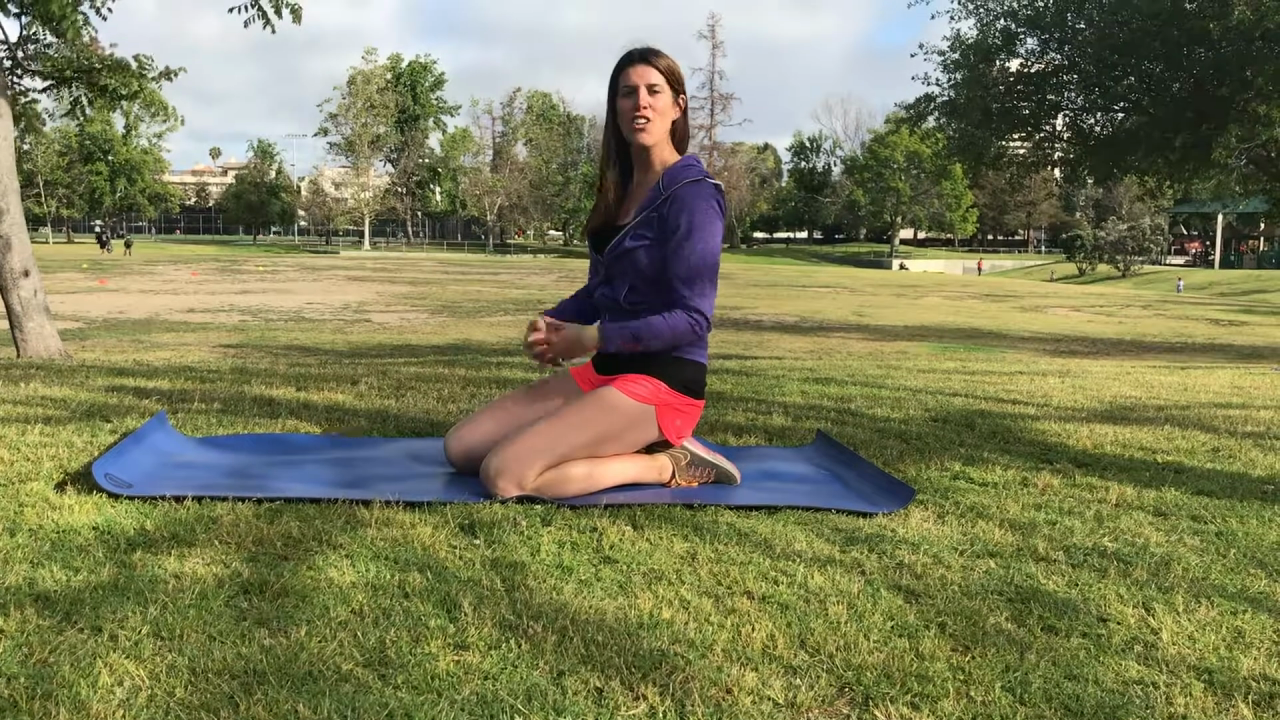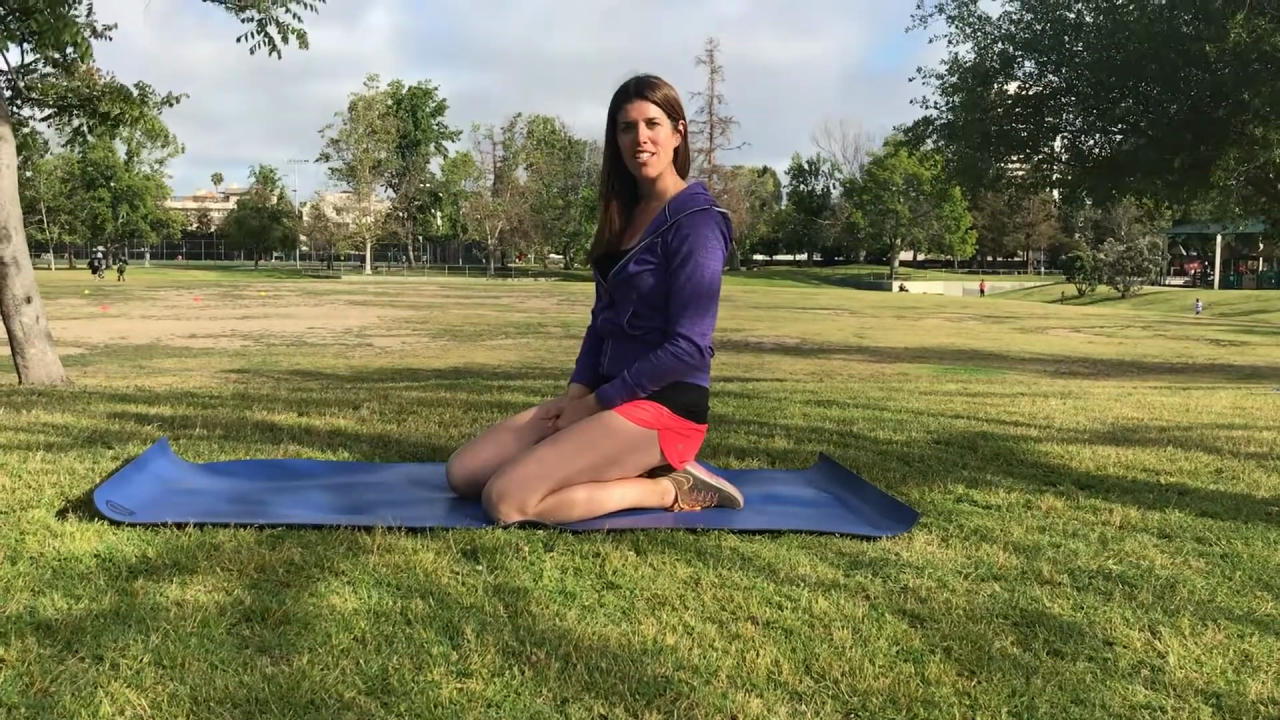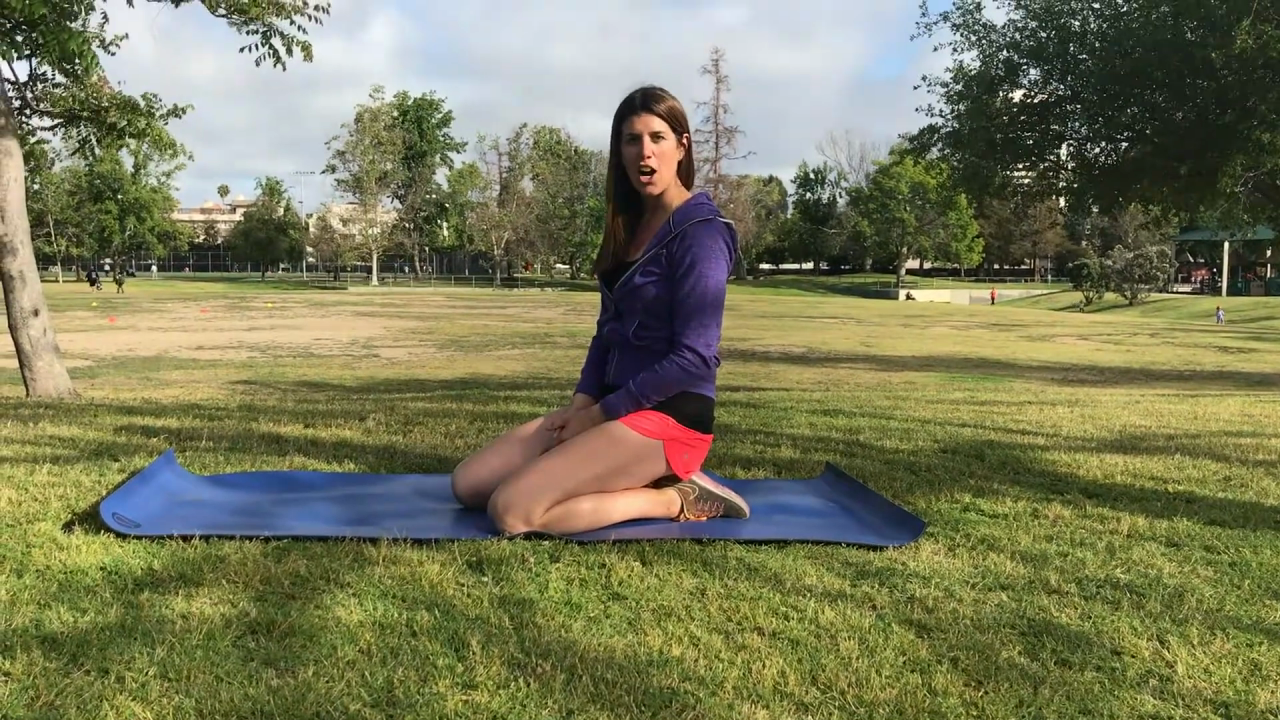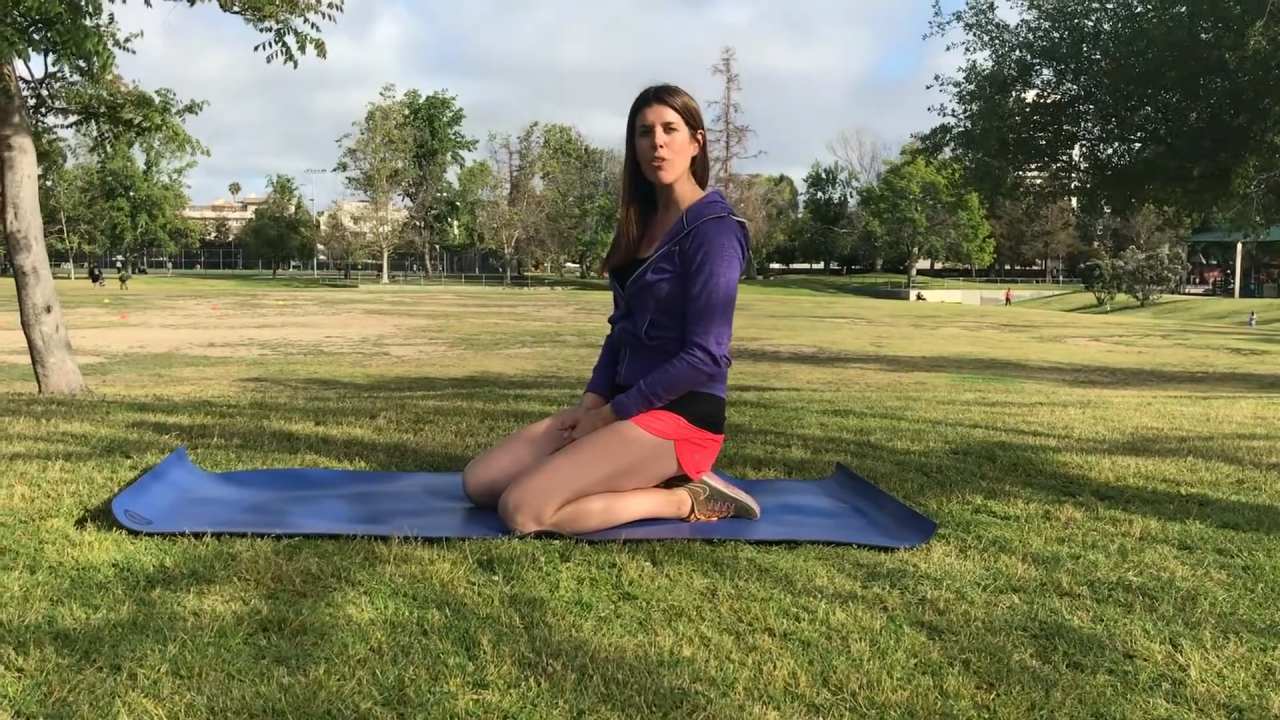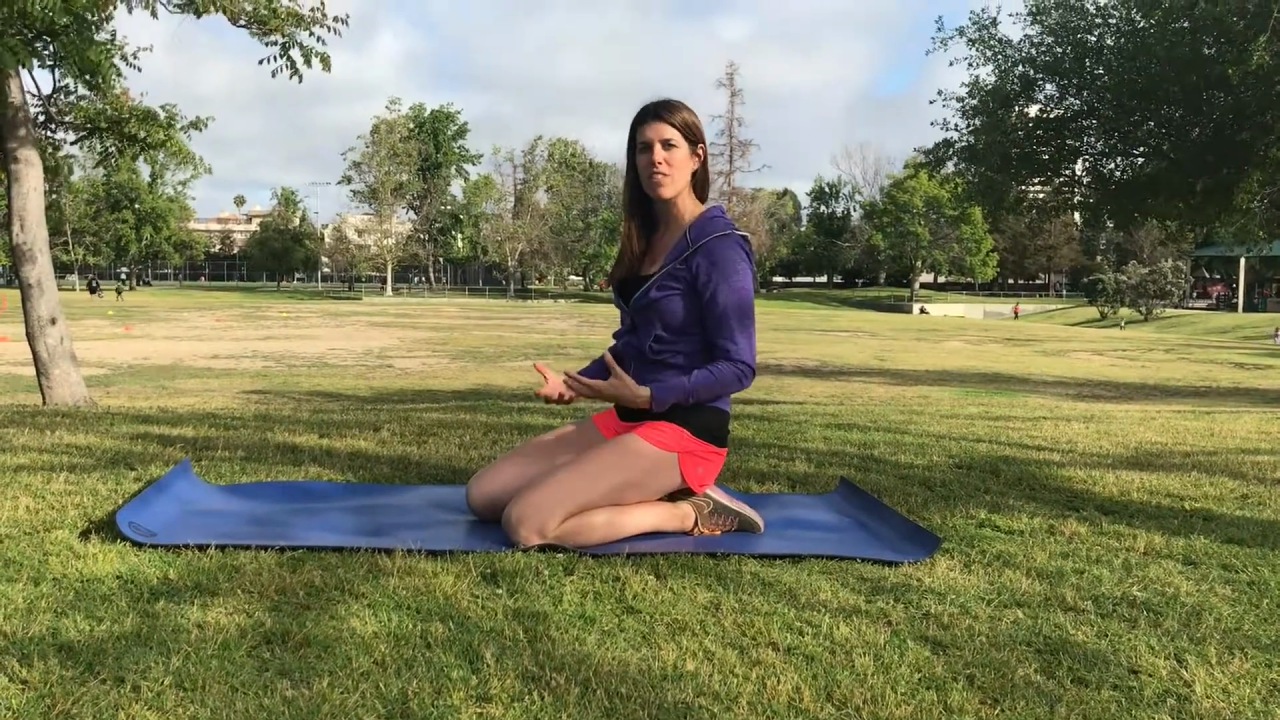
dt=1s
person 1, frame 1
left shoulder: (691, 193)
right shoulder: (620, 187)
left elbow: (693, 317)
left wrist: (594, 339)
right wrist: (555, 325)
left hip: (662, 381)
right hip: (608, 368)
left knee: (503, 474)
right knee: (461, 446)
left ankle: (666, 465)
right ankle: (637, 445)
person 1, frame 2
left shoulder: (696, 222)
right shoulder: (623, 214)
left elbow: (688, 346)
left wrist: (595, 402)
right wrist: (576, 391)
left hip: (664, 406)
right hip: (609, 393)
left knee: (506, 499)
right knee: (462, 472)
left ankle: (669, 488)
right ankle: (641, 469)
person 1, frame 3
left shoulder: (700, 233)
right shoulder: (629, 224)
left elbow: (694, 357)
left wrist: (599, 414)
right wrist: (580, 402)
left hip: (669, 416)
right hip: (615, 403)
left knee: (511, 511)
right knee: (468, 483)
left ankle: (675, 499)
right ankle: (648, 480)
person 1, frame 4
left shoulder: (713, 230)
right shoulder: (641, 222)
left elbow: (705, 355)
left wrist: (610, 414)
right wrist: (591, 402)
left hip: (680, 416)
right hip: (625, 402)
left knee: (522, 510)
right knee: (479, 481)
left ankle: (685, 499)
right ankle: (659, 480)
person 1, frame 5
left shoulder: (718, 246)
right shoulder: (644, 238)
left elbow: (737, 367)
left wrist: (645, 395)
right wrist: (576, 382)
left hip: (685, 430)
right hip: (628, 418)
left knee: (526, 523)
right knee: (483, 494)
left ankle: (688, 512)
right ankle: (661, 494)
